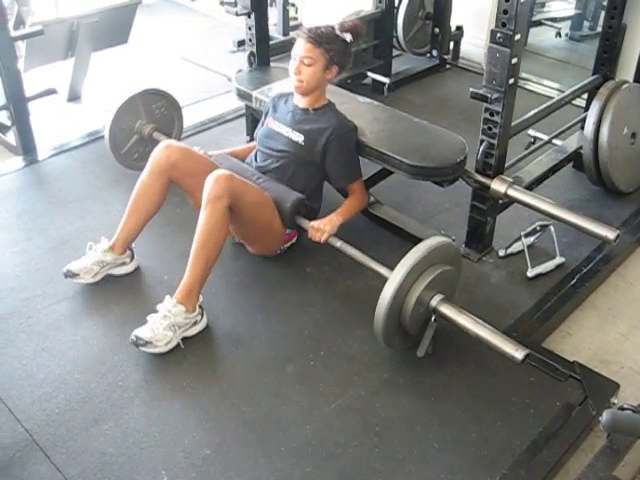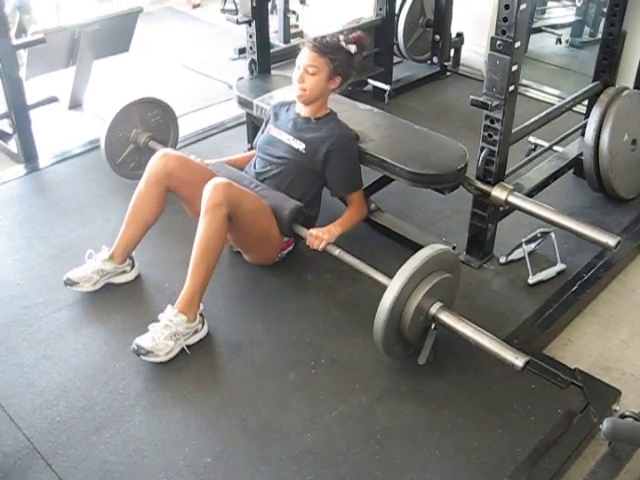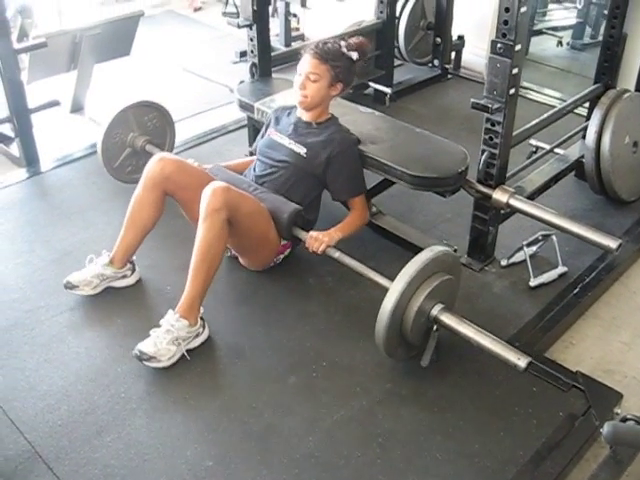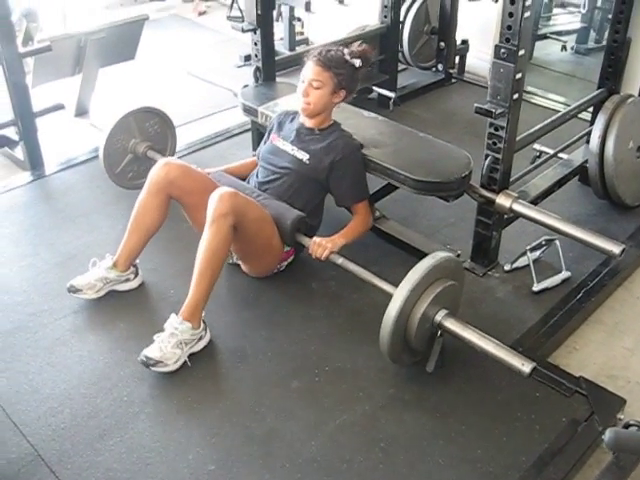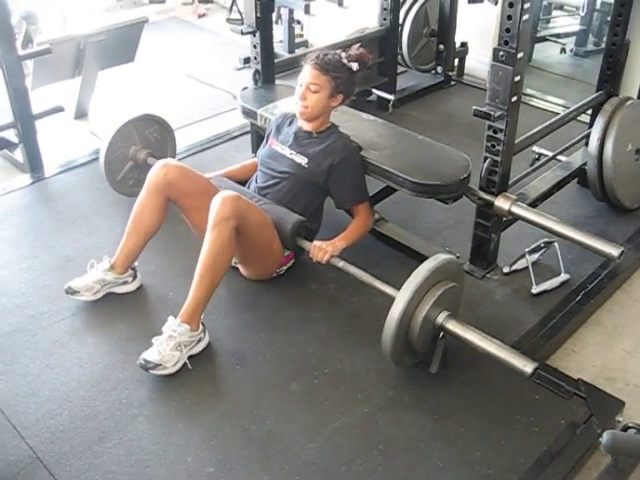
dt=0.1s
person 1, frame 1
left shoulder: (335, 128)
right shoulder: (279, 102)
left elbow: (358, 194)
left wrist: (332, 220)
right wrist: (213, 156)
left hip: (277, 225)
right hip: (236, 203)
left knee: (220, 181)
right knee: (169, 153)
left ankle: (185, 308)
right ankle: (116, 252)
person 1, frame 2
left shoulder: (337, 138)
right shoulder: (280, 111)
left elbow: (358, 205)
left wrist: (332, 230)
right wrist: (212, 164)
left hip: (274, 233)
right hip: (236, 208)
left knee: (218, 189)
right knee: (166, 161)
left ankle: (186, 317)
right ankle: (117, 261)
person 1, frame 3
left shoulder: (339, 143)
right shoulder: (281, 115)
left elbow: (360, 210)
left wrist: (332, 234)
right wrist: (206, 169)
left hip: (271, 239)
right hip: (232, 219)
left knee: (217, 193)
right knee: (162, 166)
left ankle: (186, 322)
right ankle: (117, 266)
person 1, frame 4
left shoulder: (342, 149)
right shoulder: (284, 120)
left elbow: (364, 215)
left wrist: (335, 240)
right wrist: (210, 173)
left hip: (273, 245)
right hip: (235, 225)
left knee: (224, 199)
right knee: (167, 171)
left ankle: (189, 325)
right ankle: (120, 269)
person 1, frame 5
left shoulder: (340, 151)
right shoulder: (283, 123)
left elbow: (364, 215)
left wrist: (337, 244)
right wrist: (208, 177)
left hip: (274, 248)
right hip: (233, 230)
left knee: (228, 201)
right knee: (167, 171)
left ankle: (187, 328)
right ankle: (118, 271)
